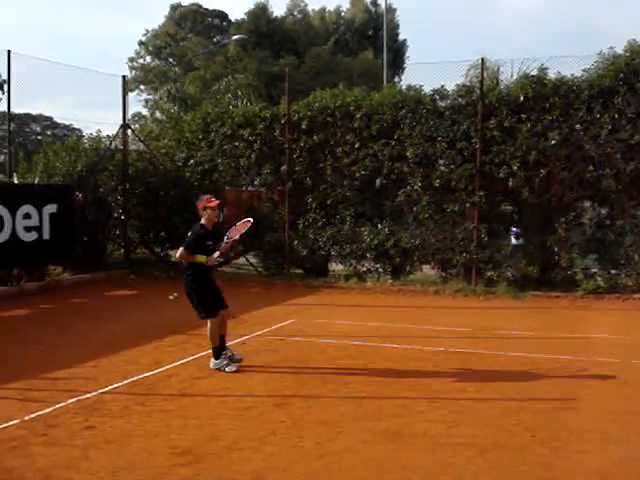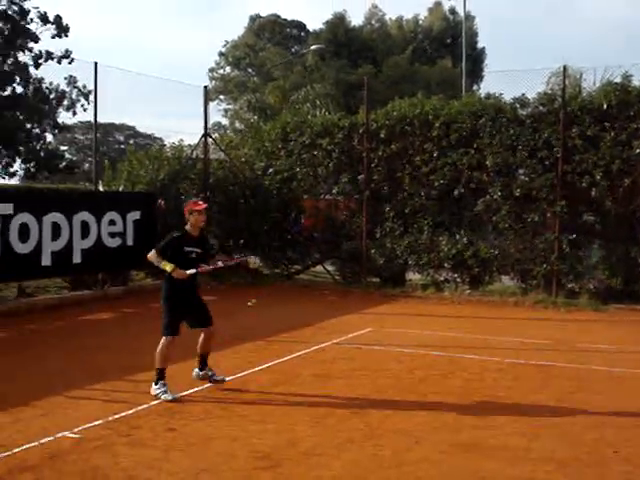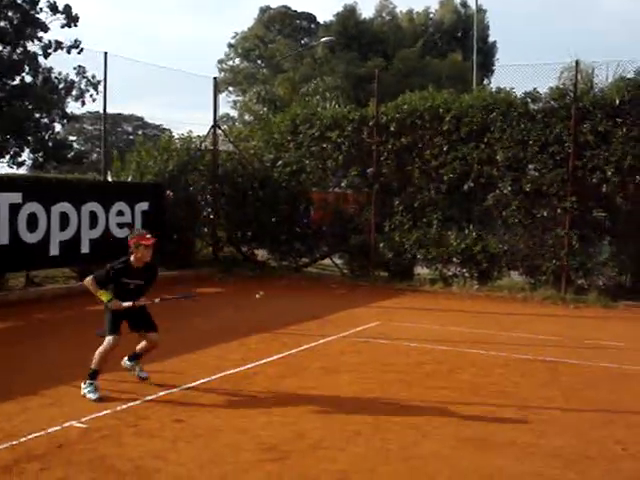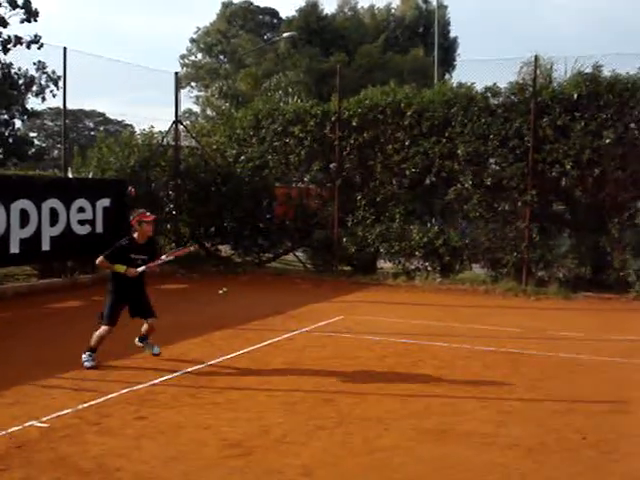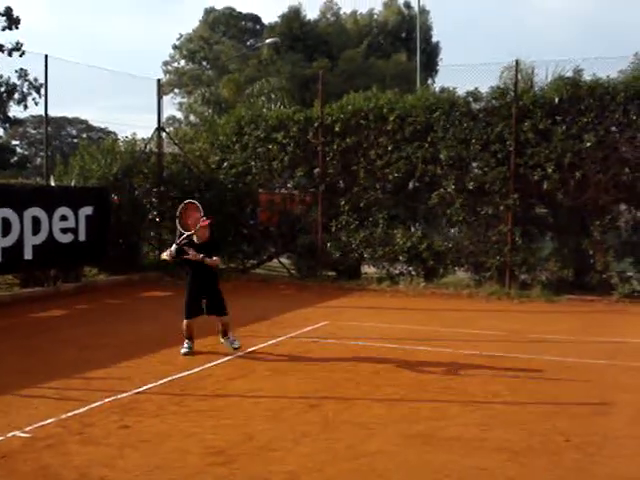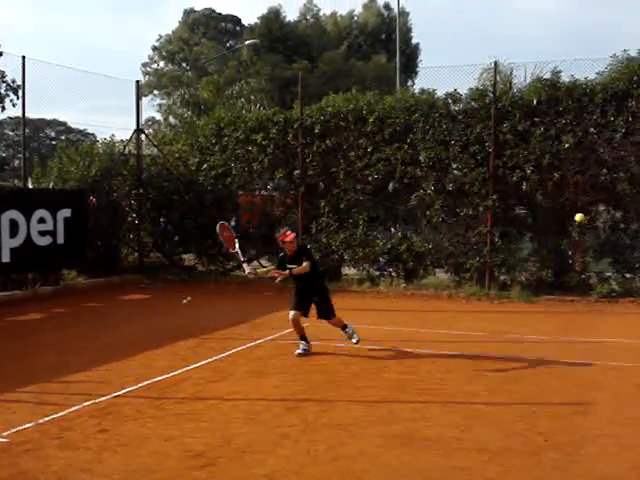
dt=0.5s
person 1, frame 1
left shoulder: (216, 230)
right shoulder: (197, 233)
right elbow: (180, 255)
left wrist: (219, 255)
right wrist: (206, 260)
left hip: (207, 280)
right hip: (194, 282)
left knee: (224, 313)
right knee: (212, 319)
left ankle: (224, 350)
right ankle: (217, 358)
person 1, frame 2
left shoulder: (203, 240)
right shoulder: (176, 239)
left elbow: (207, 262)
right elbow: (152, 256)
left wrist: (217, 261)
right wrist: (172, 268)
left hip: (191, 293)
right hip: (173, 295)
left knee: (208, 330)
right knee: (169, 338)
left ankle: (202, 369)
right ankle: (159, 383)
person 1, frame 3
left shoulder: (151, 270)
right shoulder: (118, 268)
right elbow: (89, 281)
left wrist: (141, 299)
right wrist: (107, 299)
left hip: (135, 305)
right hip: (115, 306)
left knee: (153, 338)
right knee: (111, 341)
left ankle: (131, 360)
right ankle: (89, 382)
person 1, frame 4
left shoulder: (151, 244)
right shoulder: (124, 245)
right elbow: (100, 262)
right wrist: (123, 269)
left hip: (137, 288)
right hip: (118, 289)
left knee: (151, 322)
right knee: (107, 328)
left ankle: (143, 340)
right ankle: (89, 354)
person 1, frame 5
left shoulder: (212, 243)
right shoulder: (185, 245)
left elbow: (217, 262)
right elbow: (165, 255)
left wrist: (200, 257)
right wrist: (167, 254)
left hip: (211, 285)
right hip: (194, 287)
left knee: (223, 318)
right knee: (188, 320)
left ankle: (225, 336)
right ankle: (189, 341)
person 1, frame 6
left shoulder: (303, 250)
right shoulder: (282, 257)
left elbow: (306, 268)
right elbow: (280, 272)
left wrist: (288, 273)
left hip: (316, 288)
right hip: (301, 289)
left knee: (331, 320)
right knee: (293, 317)
left ankle: (346, 328)
right ankle: (304, 343)
